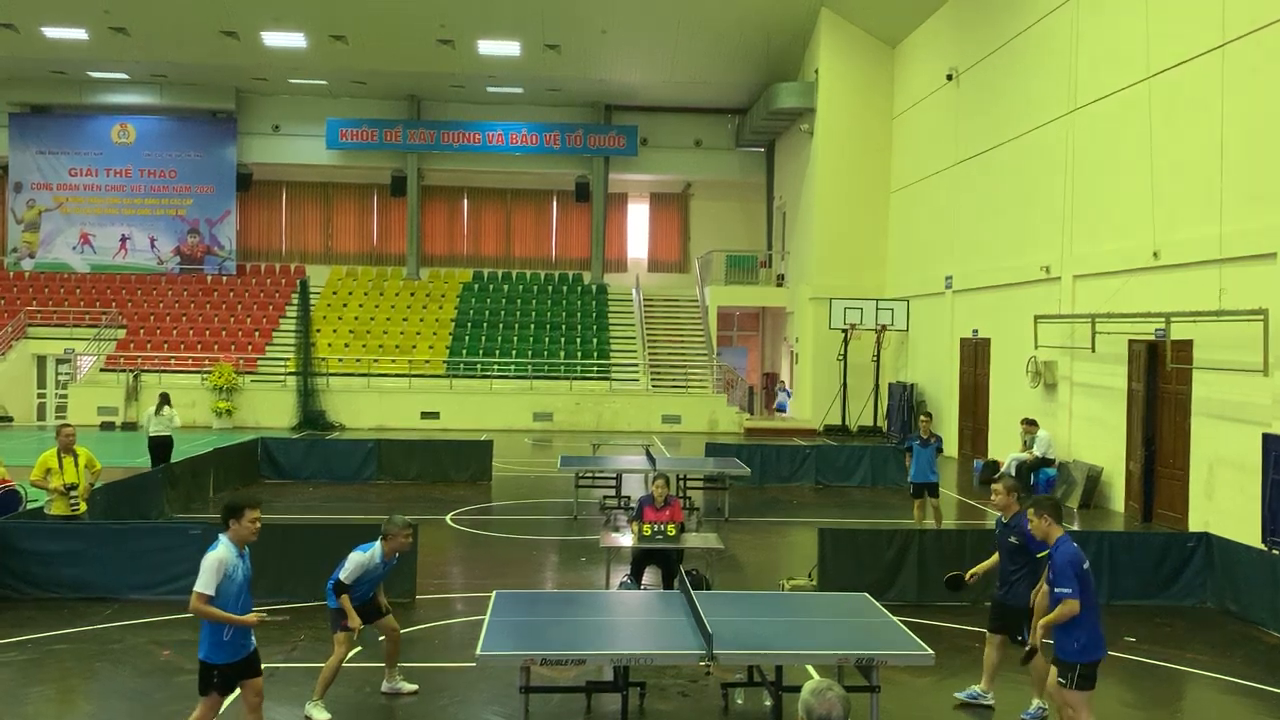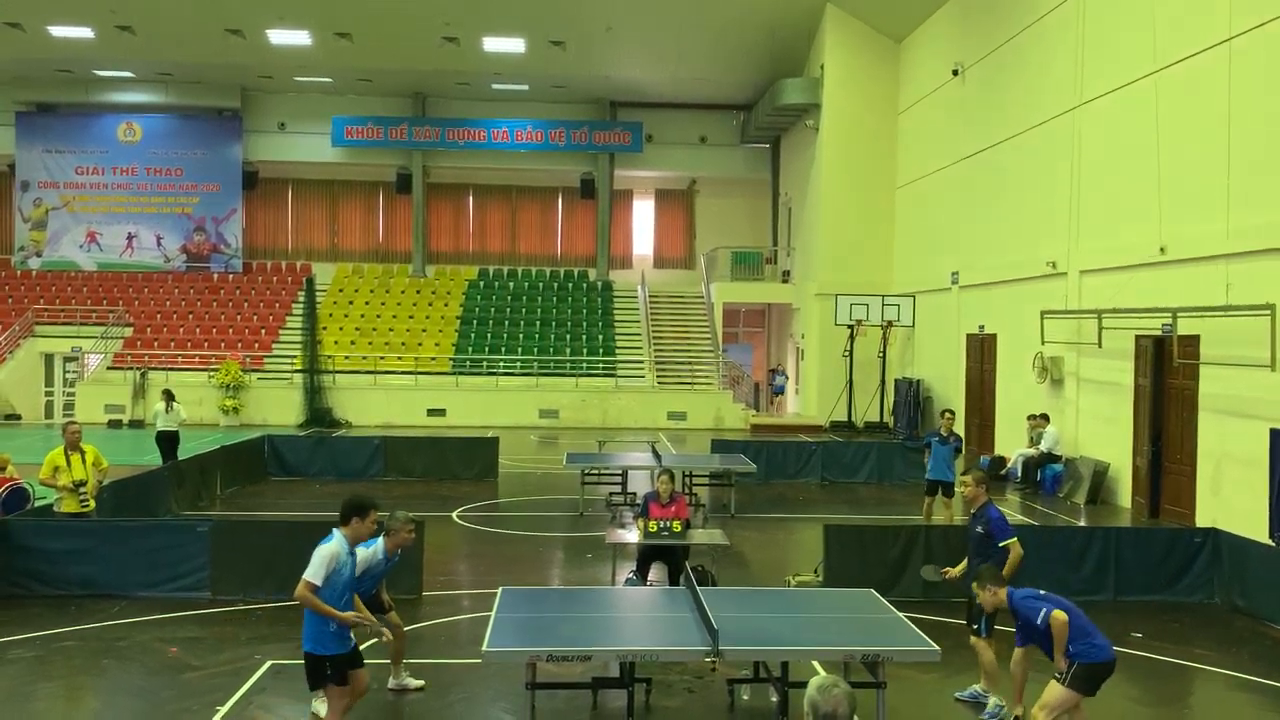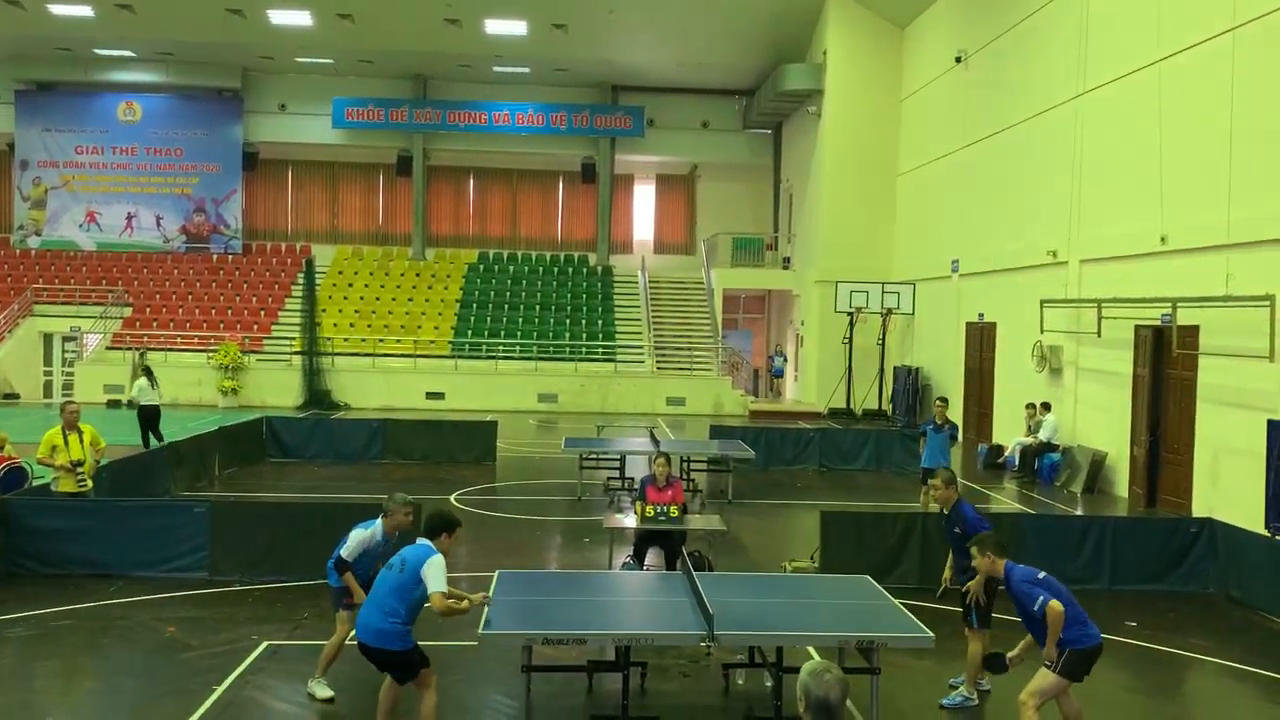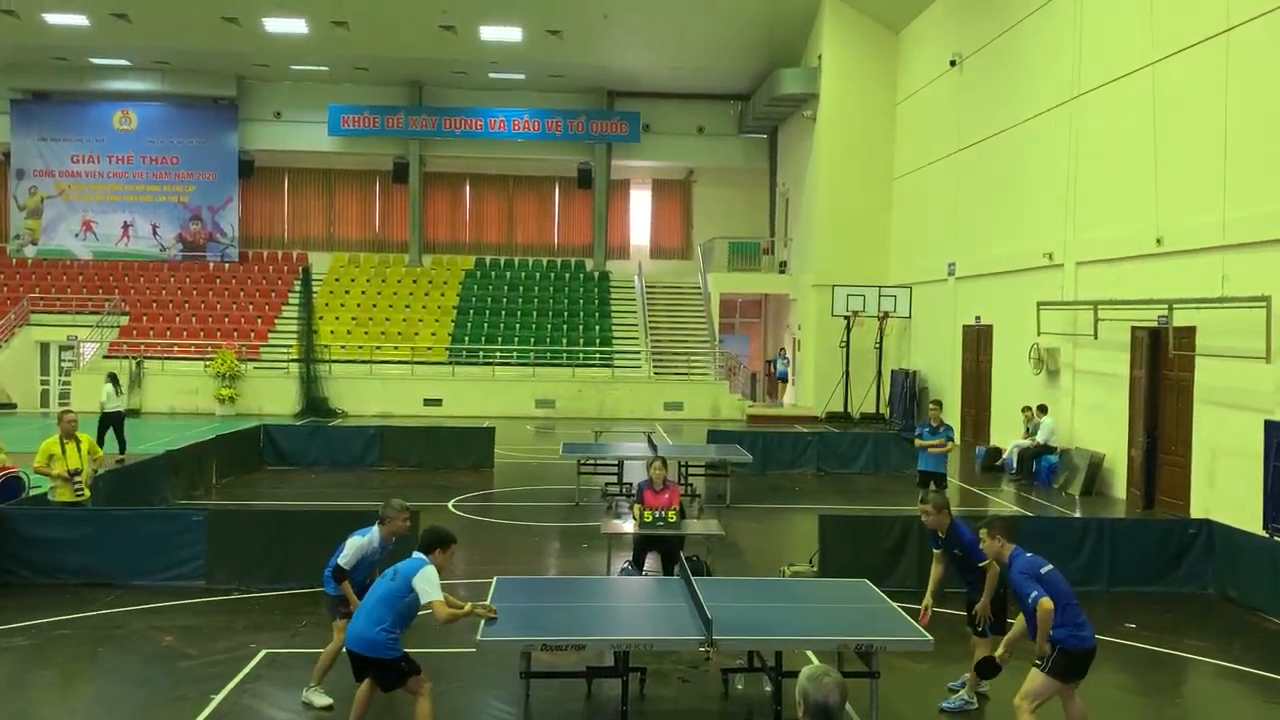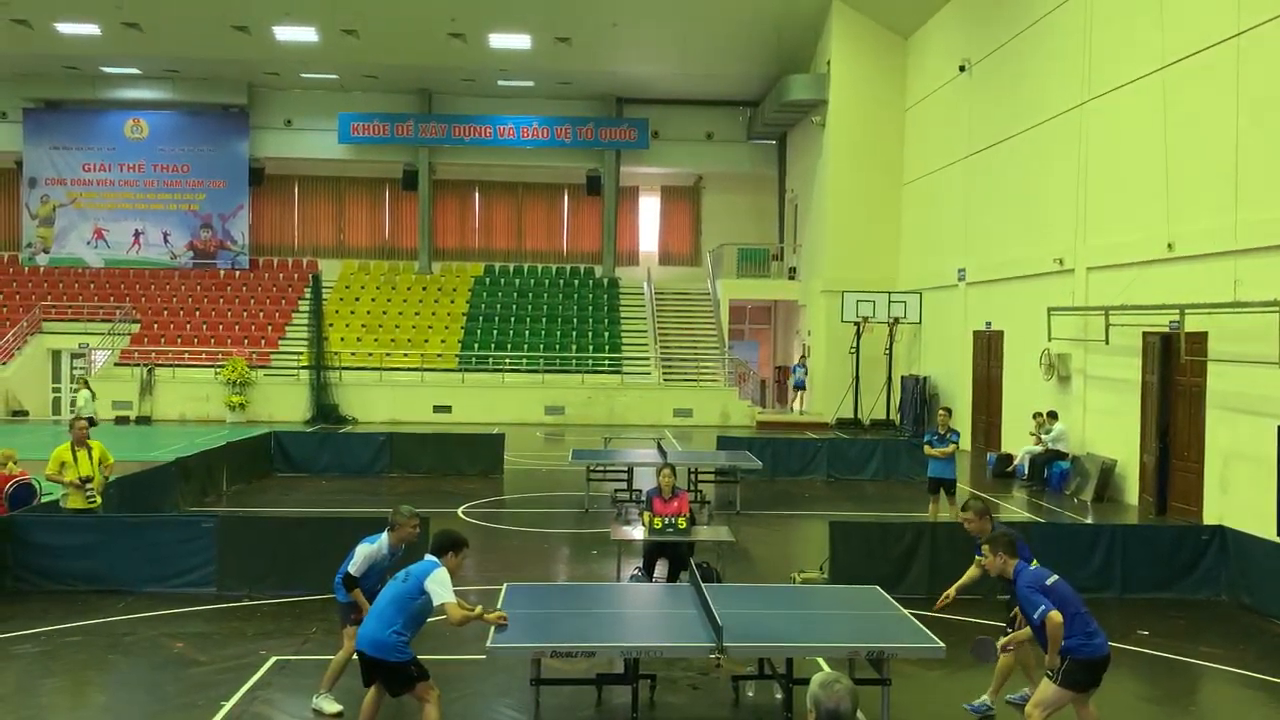
dt=0.7s
person 1, frame 1
left shoulder: (1026, 526)
right shoulder: (1000, 522)
left wrist: (1038, 591)
right wrist: (980, 568)
left hip: (1022, 599)
right hip: (1002, 594)
right knee: (993, 640)
right ankle: (984, 691)
person 1, frame 2
left shoulder: (993, 516)
right shoulder: (975, 514)
left elbow: (1017, 551)
right wrist: (958, 569)
left knee: (979, 641)
right knee: (981, 639)
right ankle: (984, 688)
person 1, frame 3
left shoulder: (968, 515)
right shoulder: (947, 511)
left wrist: (980, 580)
right wrist: (949, 568)
left hip: (976, 581)
right hip: (967, 578)
left knee: (974, 633)
right knee: (979, 630)
left ankle: (969, 692)
right ankle: (980, 678)
person 1, frame 4
left shoulder: (966, 536)
right shoulder: (936, 532)
left elbow: (993, 569)
right elbow: (939, 561)
left wrist: (985, 602)
right wrist: (929, 595)
left hip: (990, 590)
right hip: (973, 588)
left knee: (982, 640)
right knee: (975, 635)
left ankle: (968, 696)
right ankle: (975, 679)
person 1, frame 5
right shoulder: (983, 539)
right elbow: (977, 567)
right wrist: (955, 588)
right knee: (1018, 643)
left ankle: (988, 700)
right ankle: (1034, 691)
person 2, frame 1
left shoulder: (243, 551)
right shoulder: (217, 556)
right elbow: (196, 606)
right wrist: (240, 620)
left hip: (244, 645)
right hip: (219, 650)
left knee: (255, 699)
person 2, frame 2
left shoulder: (347, 549)
right shoulder: (330, 549)
right elbow: (301, 594)
left wrist: (371, 621)
right wrist: (338, 616)
left hip: (342, 639)
right hip: (324, 642)
left knee: (360, 687)
person 2, frame 3
left shoulder: (409, 552)
right shoulder: (434, 558)
right elbow: (439, 606)
left wrist: (469, 597)
right wrist: (463, 609)
left hip: (365, 631)
right hip: (390, 636)
left knee: (398, 677)
right knee: (428, 685)
person 2, frame 4
left shoulder: (407, 566)
right shoulder: (425, 569)
left elbow: (438, 597)
right elbow: (443, 615)
left wrist: (473, 609)
right wrist: (466, 612)
left hip: (354, 638)
right hip: (378, 644)
left knee: (373, 680)
right knee: (423, 690)
person 2, frame 5
left shoulder: (418, 569)
right shoulder: (437, 571)
left elbow: (451, 601)
right elbow: (455, 618)
left wrist: (486, 617)
right wrist: (477, 614)
left hip: (364, 640)
right hip: (388, 646)
left knee: (379, 687)
right knee: (430, 697)
person 3, frame 1
left shoulder: (392, 554)
right shoulder: (363, 556)
right elbow: (339, 587)
left wrist: (380, 596)
right wrist: (352, 616)
left hip: (365, 597)
right hip: (342, 600)
left knee: (394, 631)
right knee: (342, 651)
left ankle: (392, 681)
right ankle: (314, 703)
person 3, frame 2
left shoulder: (395, 551)
right shoulder: (366, 552)
left wrist: (382, 594)
left hip: (369, 594)
left knee: (397, 629)
left ankle: (397, 677)
person 3, frame 3
left shoulder: (393, 533)
right shoulder: (364, 533)
right elbow: (340, 564)
right wrist: (357, 592)
left hip: (365, 576)
right hip: (342, 579)
right knee: (344, 630)
right ankle: (317, 680)
person 3, frame 4
left shoulder: (389, 539)
right shoulder: (361, 540)
right elbow: (338, 573)
right wrist: (354, 602)
left hip: (361, 584)
right hip: (339, 587)
right knee: (341, 639)
right ankle: (312, 689)
person 3, frame 5
left shoulder: (398, 545)
right shoulder: (371, 547)
right elbow: (349, 580)
right wrist: (366, 608)
left hip: (372, 591)
right hip: (350, 594)
right knee: (351, 646)
right ankle: (321, 696)
person 4, frame 1
left shoulder: (1063, 556)
right shoulder: (1063, 550)
left elbow: (1071, 606)
right elbow: (1049, 590)
left wrist: (1042, 624)
right wrist: (1040, 625)
left hip: (1079, 647)
right hip: (1070, 643)
right knee: (1056, 692)
person 4, frame 2
left shoulder: (1021, 602)
right shoulder: (1022, 615)
left elbow: (1061, 619)
right elbow: (1018, 661)
left wrist: (1059, 657)
right wrist: (1017, 705)
left hip: (1088, 658)
right hip: (1100, 656)
right knee: (1070, 704)
person 4, frame 3
left shoulder: (1018, 581)
right shoulder: (1018, 574)
left elbow: (1056, 609)
left wrist: (1050, 647)
right wrist: (1019, 650)
left hip: (1077, 645)
right hip: (1086, 641)
left knee: (1028, 702)
right knee: (1058, 689)
person 4, frame 4
left shoulder: (1019, 570)
right shoulder: (1028, 561)
left elbow: (1046, 607)
right elbow: (1029, 615)
left wrist: (1041, 643)
right wrist: (1005, 645)
left hip: (1065, 645)
right hip: (1083, 642)
right knee: (1067, 695)
person 4, frame 5
left shoulder: (1025, 584)
right shoulder: (1035, 572)
left elbow: (1055, 620)
left wrist: (1052, 657)
right wrist: (1012, 638)
left hip: (1079, 655)
right hip: (1096, 650)
right knee: (1081, 703)
